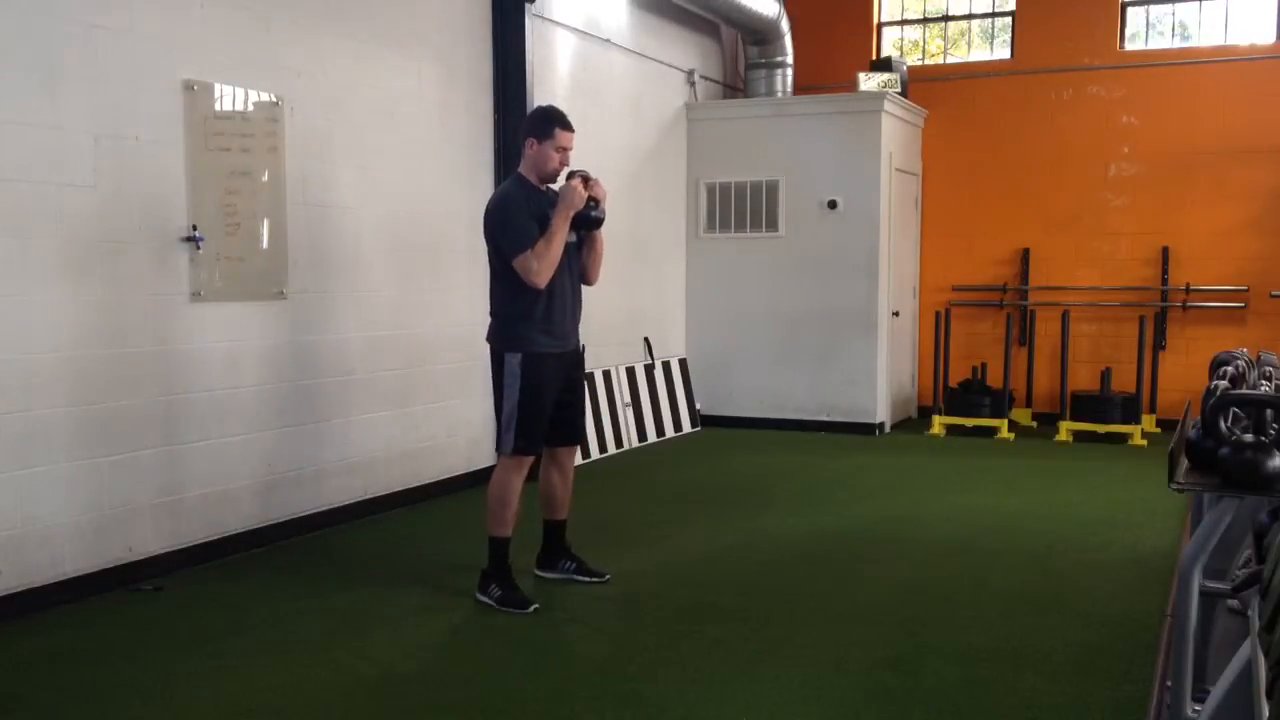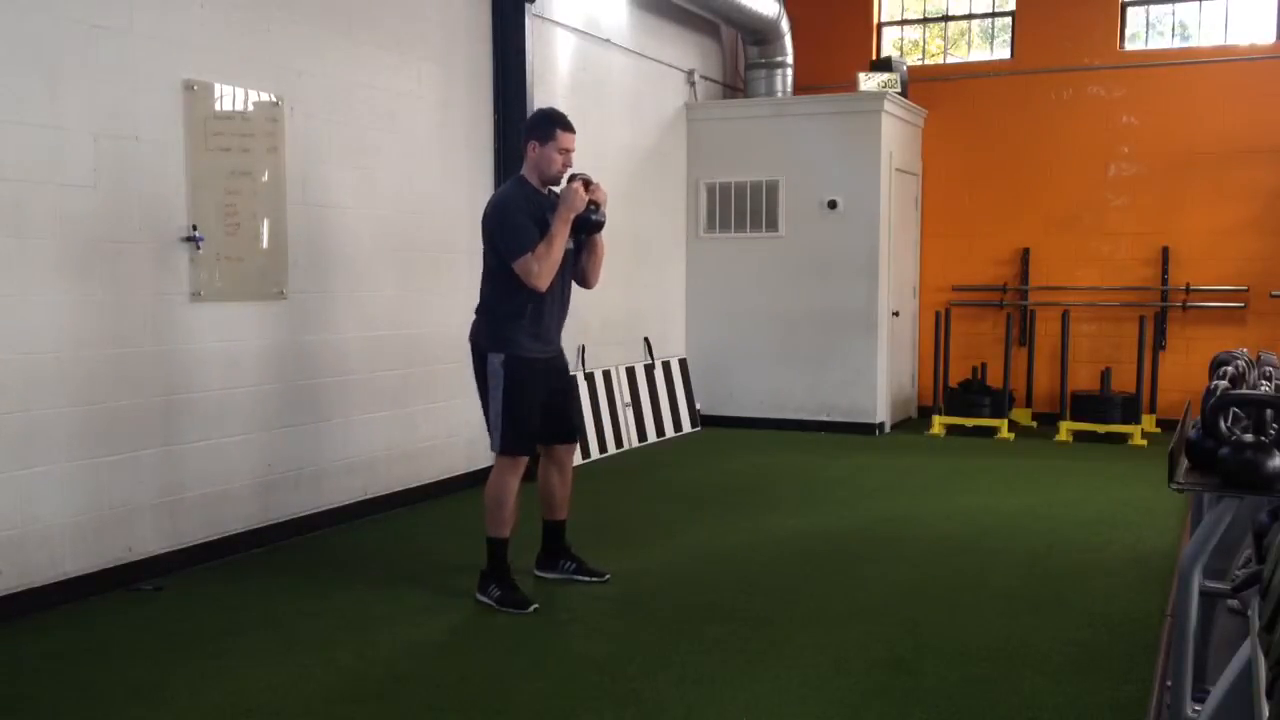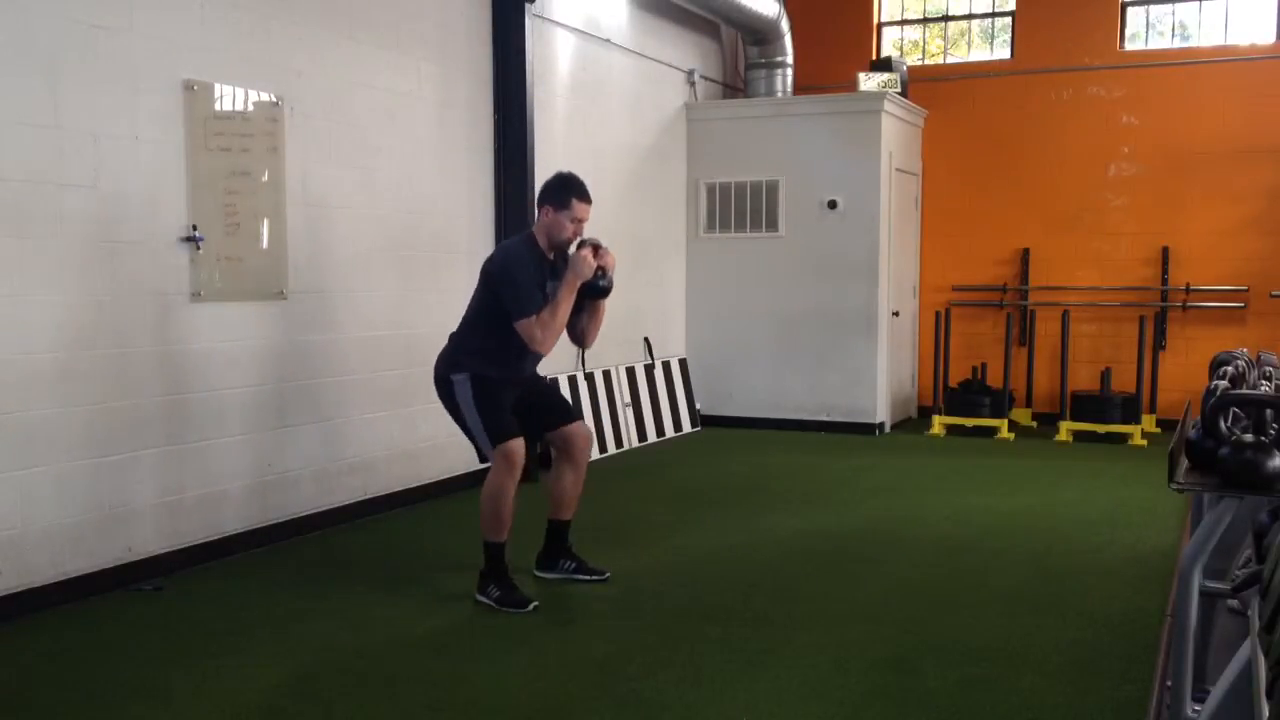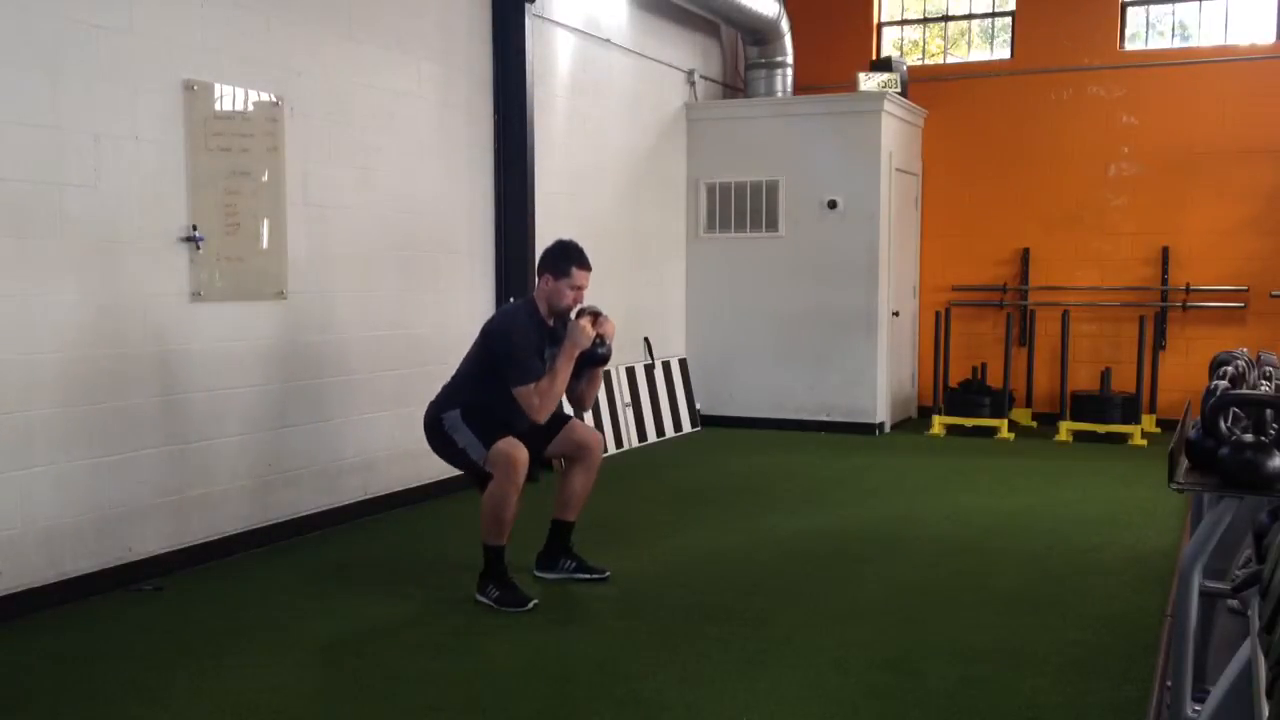
dt=0.5s
person 1, frame 1
left shoulder: (557, 199)
right shoulder: (509, 202)
left elbow: (589, 273)
right elbow: (536, 273)
right wrist: (564, 213)
left hip: (564, 346)
right hip: (523, 349)
left knee: (563, 450)
right knee: (518, 456)
left ankle: (554, 553)
right ankle: (495, 574)
person 1, frame 2
left shoulder: (558, 201)
right shoulder: (509, 203)
left elbow: (587, 277)
right elbow: (537, 276)
right wrist: (564, 215)
left hip: (547, 349)
right hip: (508, 351)
left knee: (562, 450)
right knee: (513, 458)
left ankle: (554, 553)
right ankle: (494, 575)
person 1, frame 3
left shoulder: (562, 261)
right shoulder: (514, 261)
left elbow: (584, 339)
right elbow: (541, 340)
right wrist: (573, 281)
left hip: (515, 374)
right hip: (469, 374)
left knee: (577, 439)
right knee: (510, 454)
left ankle: (555, 552)
right ankle: (493, 576)
person 1, frame 4
left shoulder: (562, 324)
right shoulder: (513, 326)
left elbow: (581, 402)
right elbow: (540, 411)
right wrist: (572, 349)
right hip: (457, 417)
left knee: (590, 444)
right knee: (514, 459)
left ankle: (555, 553)
right ankle: (492, 577)
